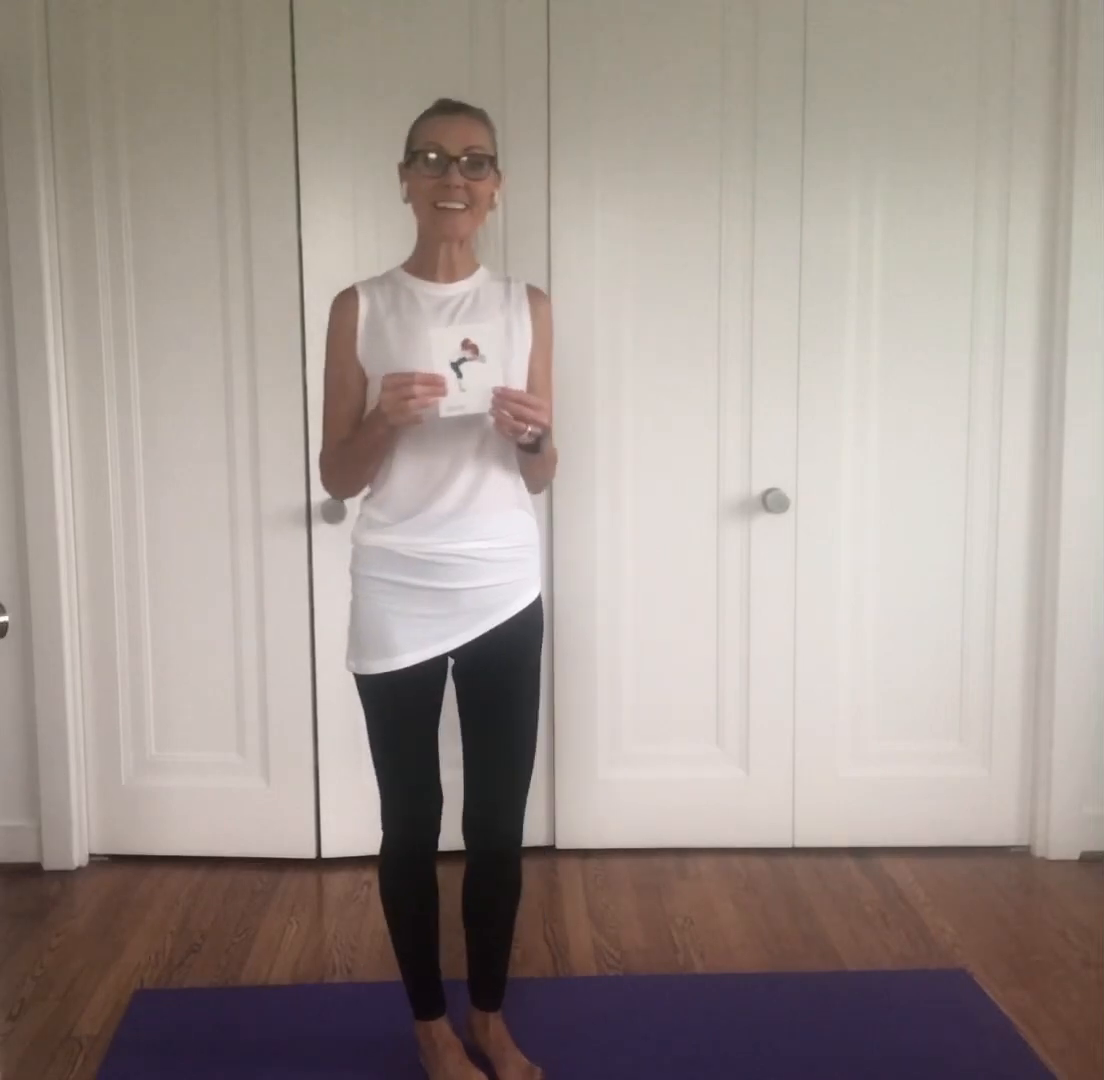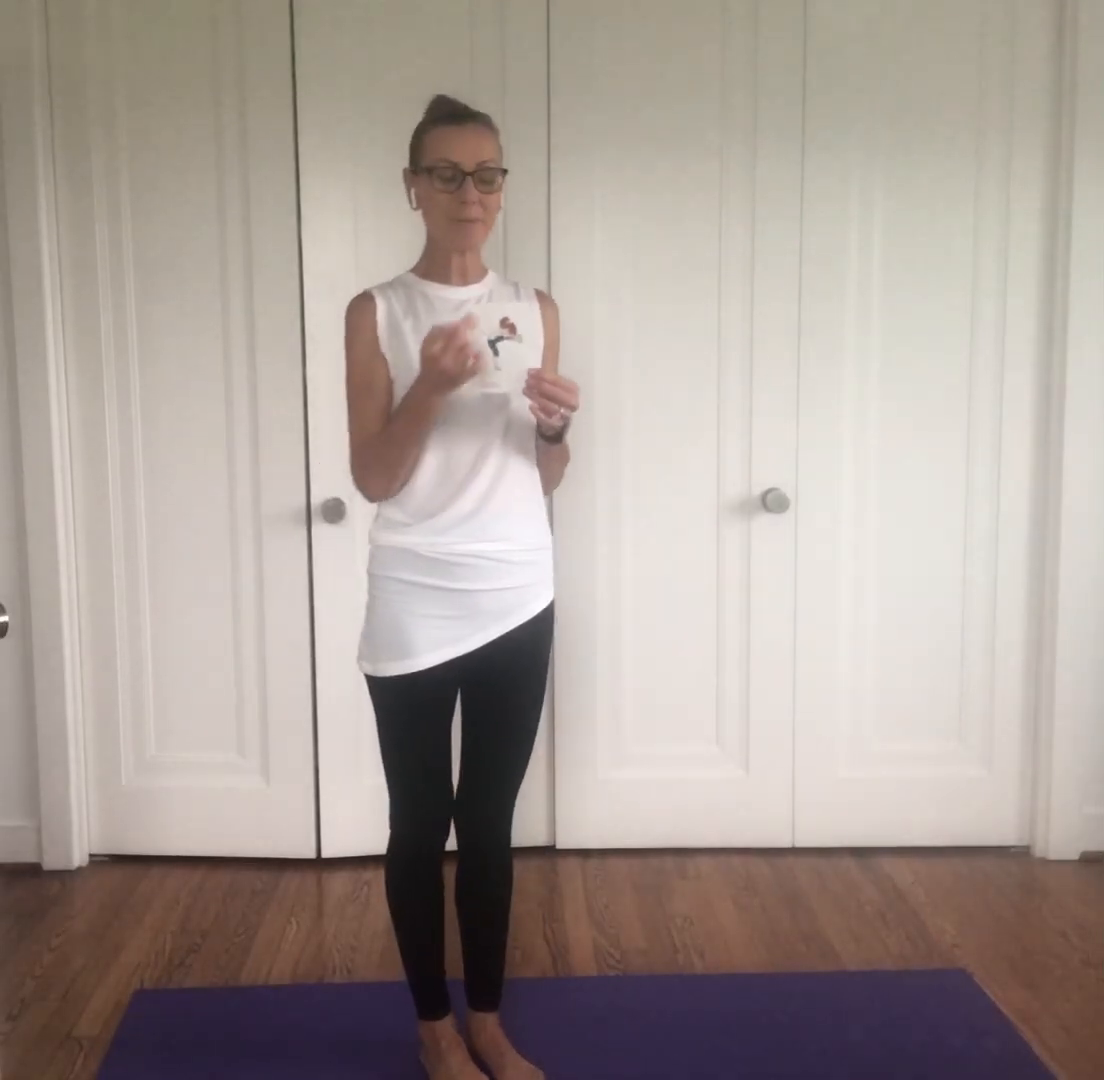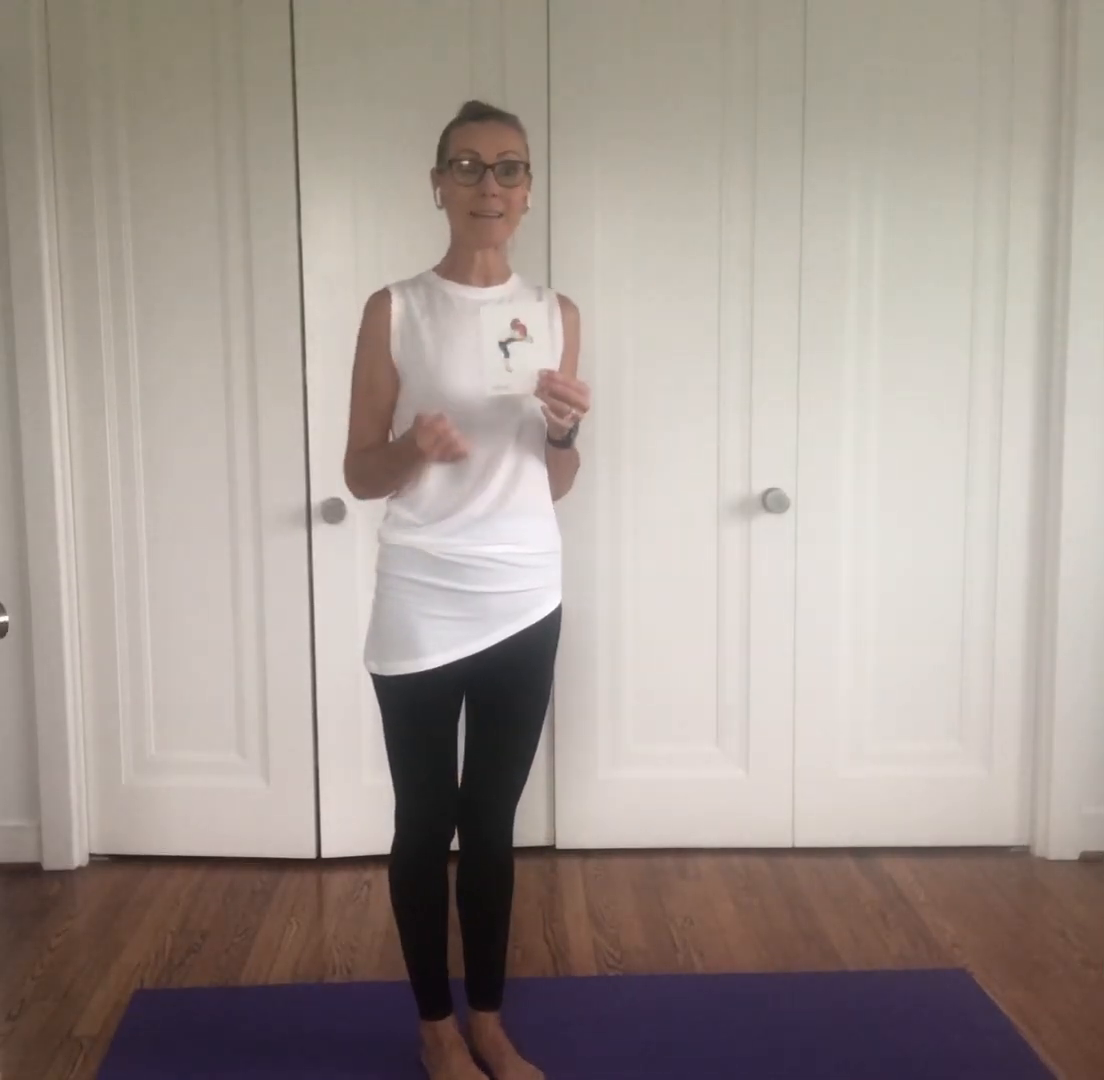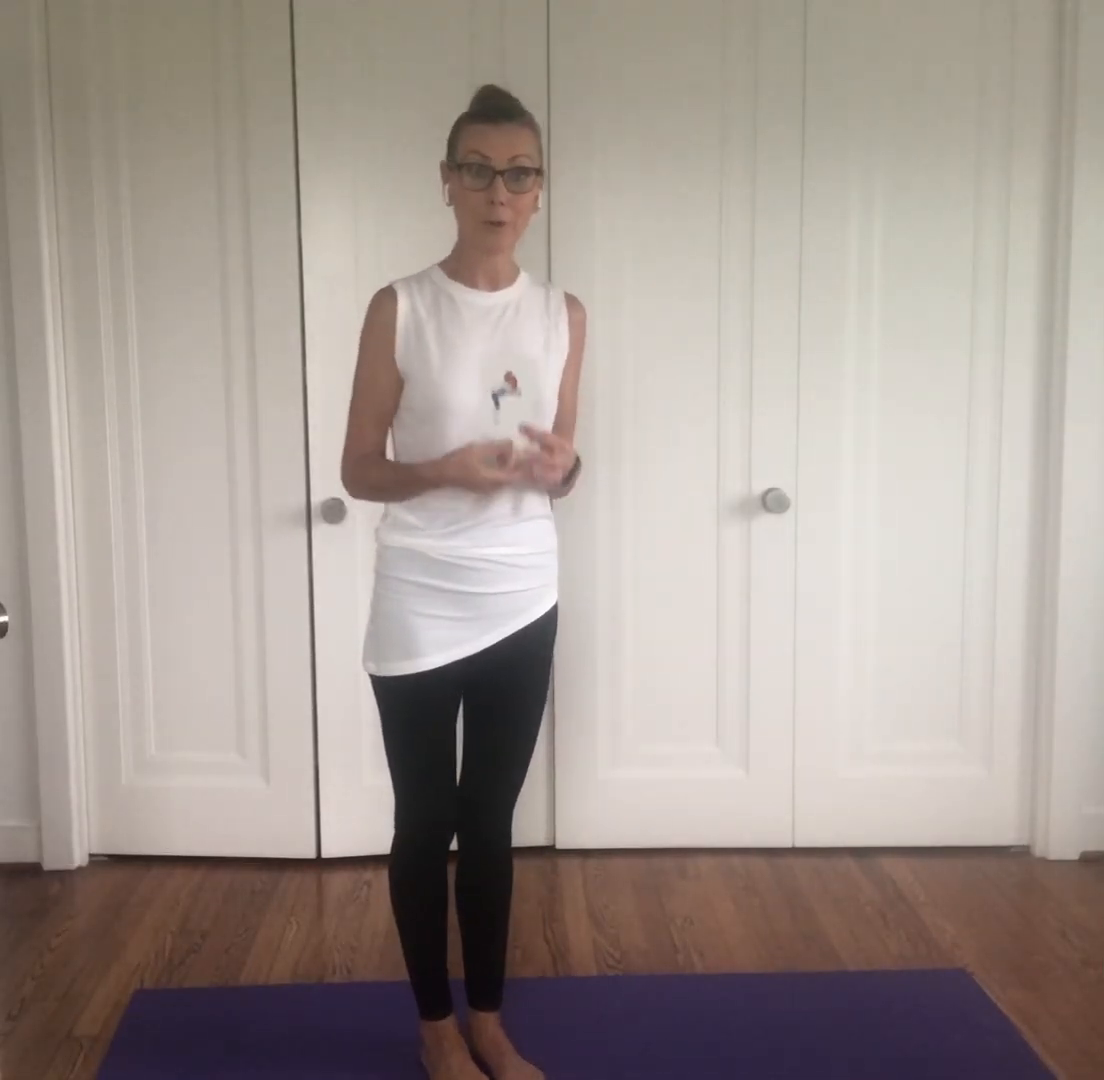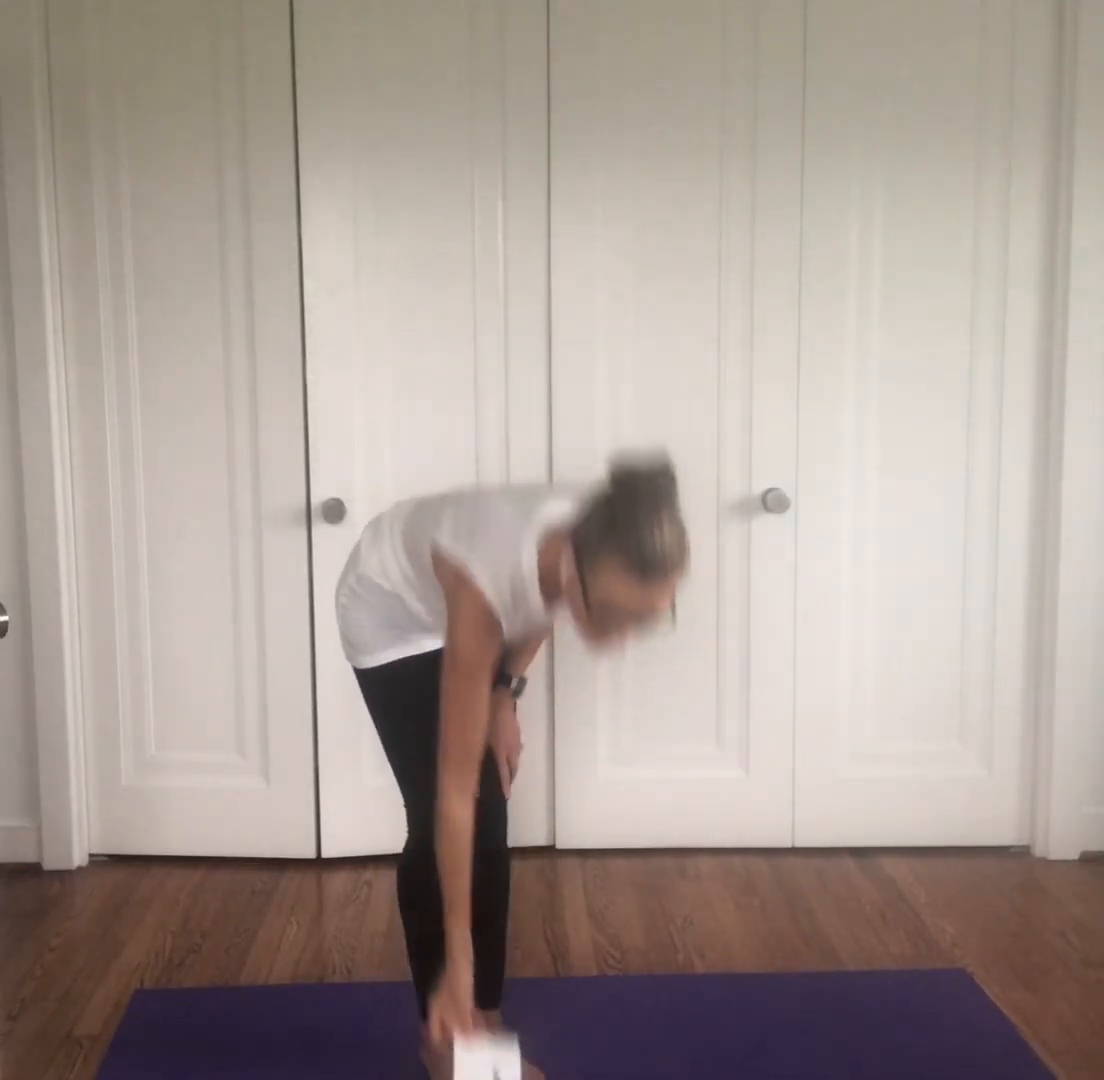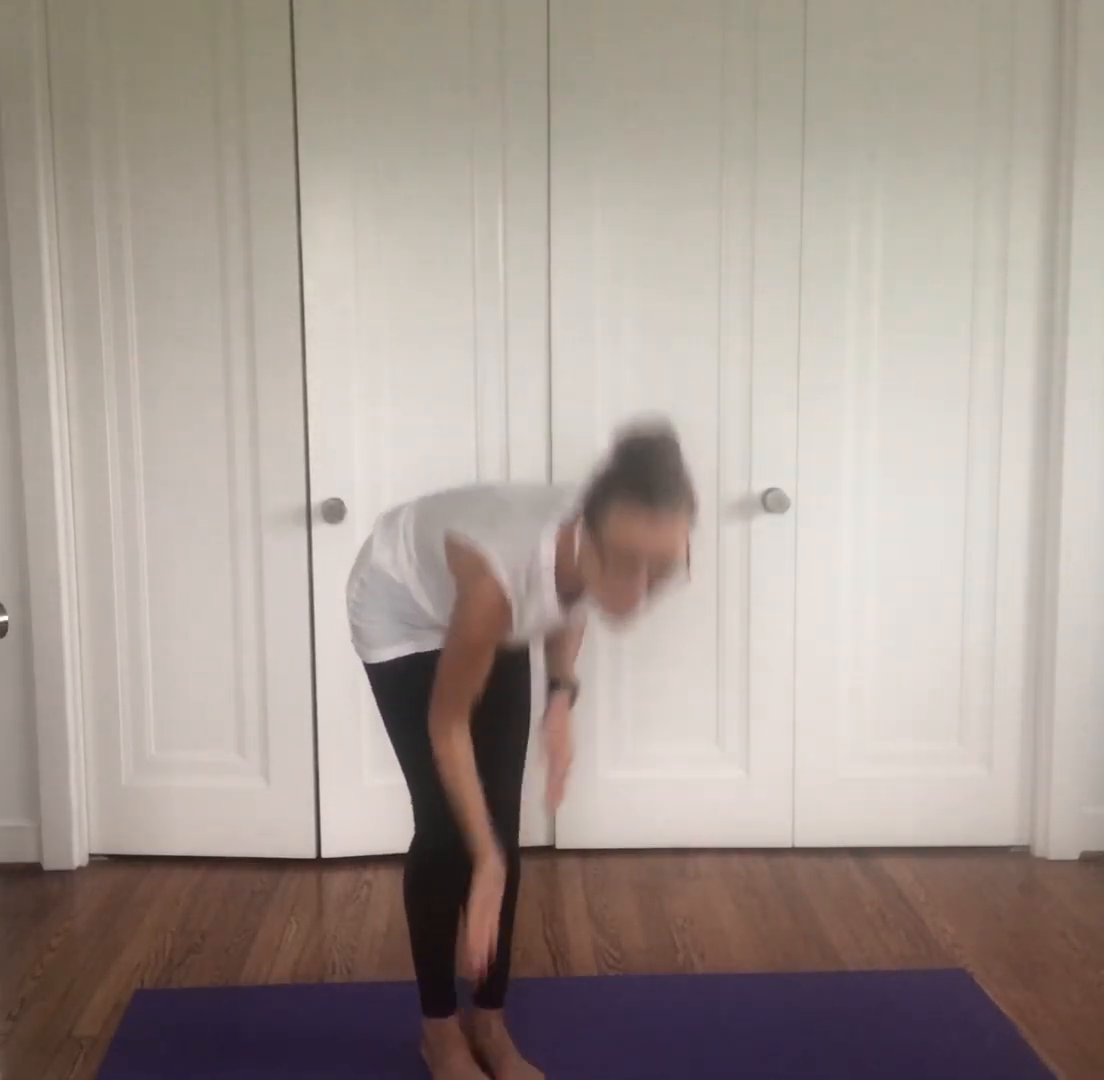
dt=0.7s
person 1, frame 1
left shoulder: (526, 307)
right shoulder: (360, 309)
left elbow: (539, 478)
right elbow: (336, 478)
left wrist: (532, 438)
right wrist: (384, 421)
left hip: (503, 597)
right hip: (397, 602)
left knee: (499, 822)
right knee: (411, 824)
person 1, frame 2
left shoulder: (533, 310)
right shoulder: (375, 313)
left elbow: (546, 479)
right elbow: (373, 478)
left wrist: (552, 426)
right wrist: (432, 384)
left hip: (517, 601)
right hip: (414, 606)
left knee: (489, 821)
right knee: (420, 823)
person 1, frame 3
left shoulder: (554, 313)
right shoulder: (393, 311)
left elbow: (558, 484)
right elbow: (359, 474)
left wrist: (565, 429)
right wrist: (414, 444)
left hip: (524, 604)
right hip: (421, 608)
left knee: (492, 821)
right knee: (425, 823)
person 1, frame 4
left shoulder: (563, 315)
right shoulder: (398, 309)
left elbow: (562, 480)
right elbow: (359, 472)
left wrist: (559, 465)
right wrist: (443, 470)
left hip: (522, 607)
right hip: (419, 611)
left knee: (490, 823)
right knee: (425, 825)
person 1, frame 5
left shoulder: (614, 554)
right shoulder: (485, 580)
right elbow: (453, 796)
left wrist: (506, 691)
right wrist: (456, 970)
right hip: (391, 615)
left knee: (490, 820)
right knee: (437, 818)
left ankle: (490, 1016)
right ankle: (441, 1026)
person 1, frame 6
left shoulder: (630, 557)
right shoulder: (500, 568)
right elbow: (449, 723)
left wrist: (560, 697)
right wrist: (484, 862)
left hip: (498, 626)
right hip: (403, 612)
left knee: (499, 817)
right knee: (446, 826)
left ankle: (490, 1021)
right ankle: (439, 1024)
